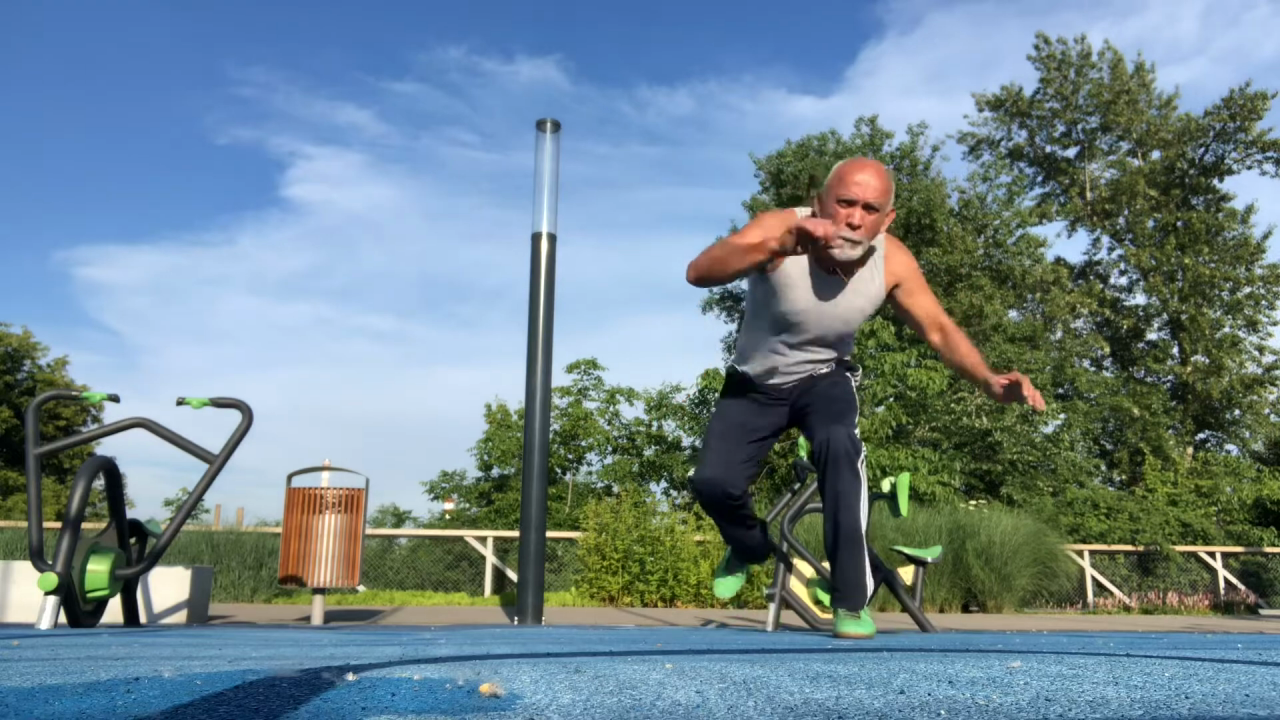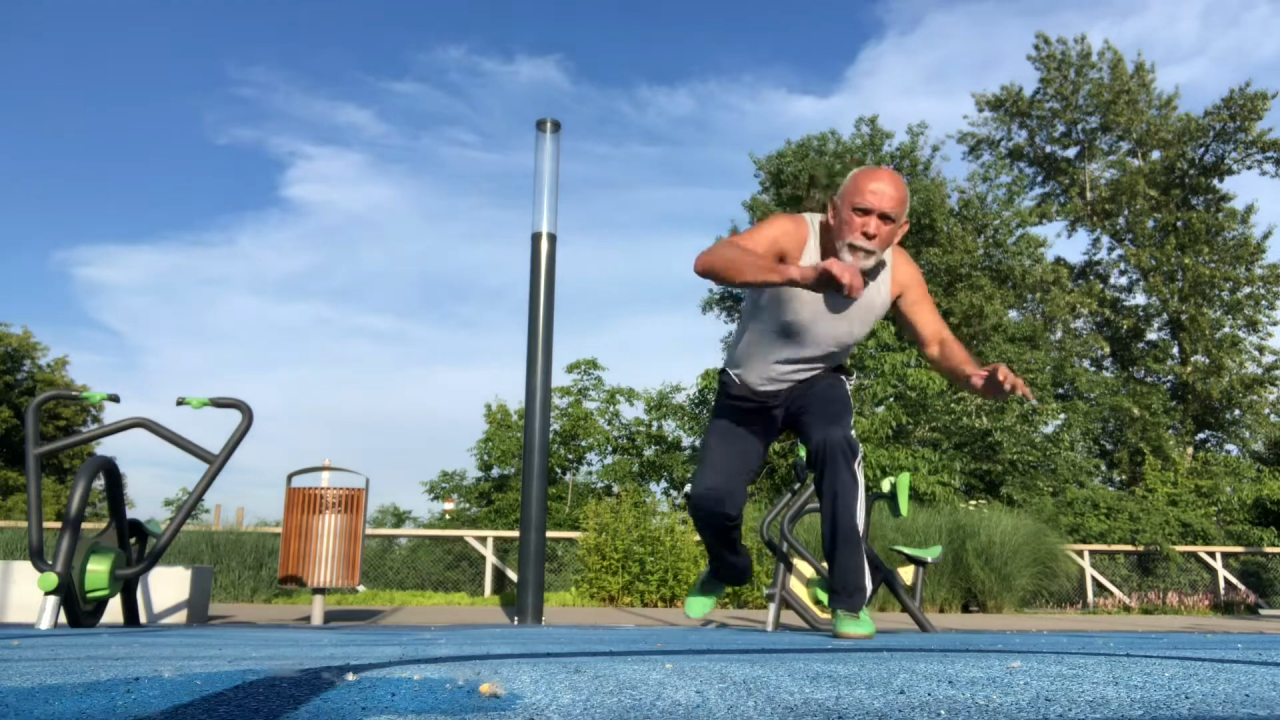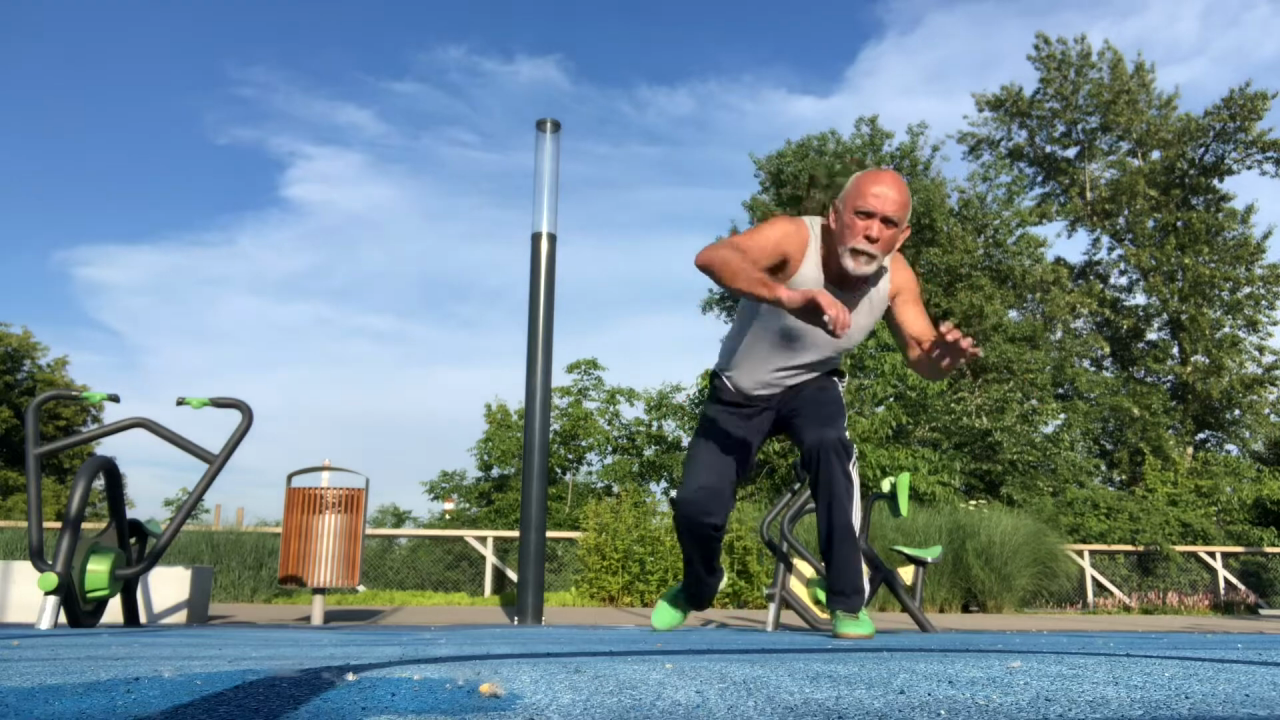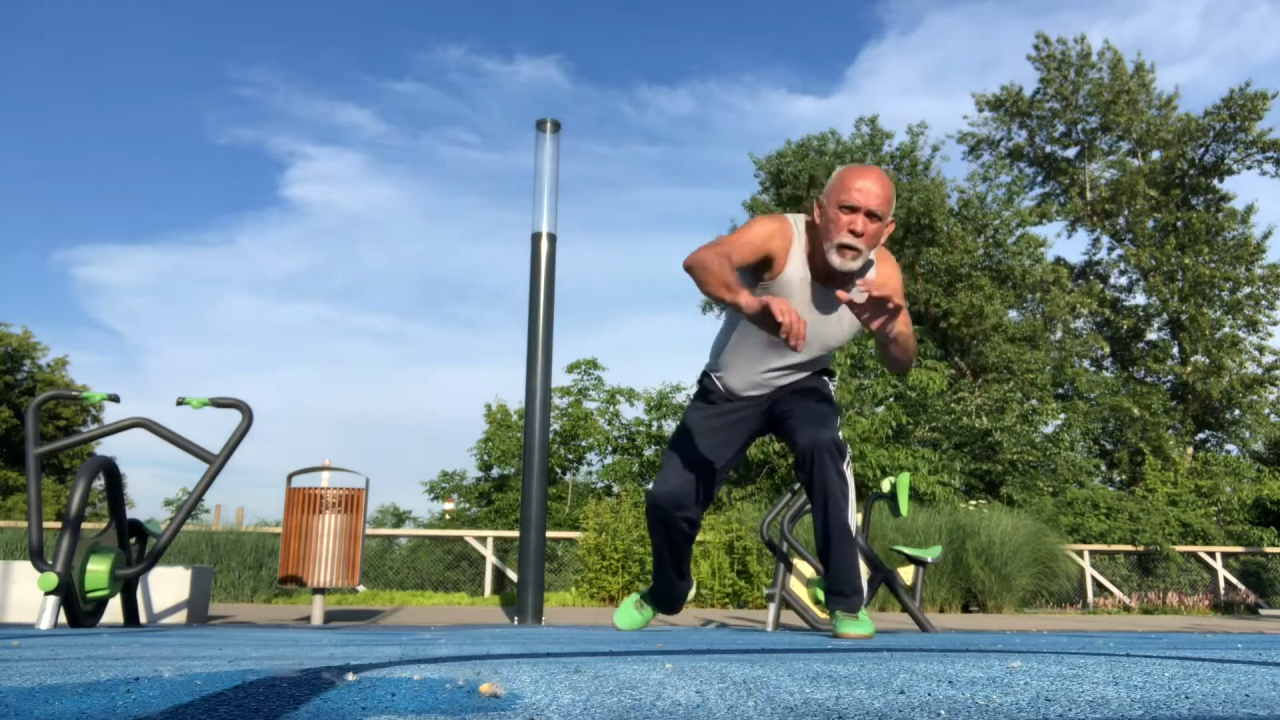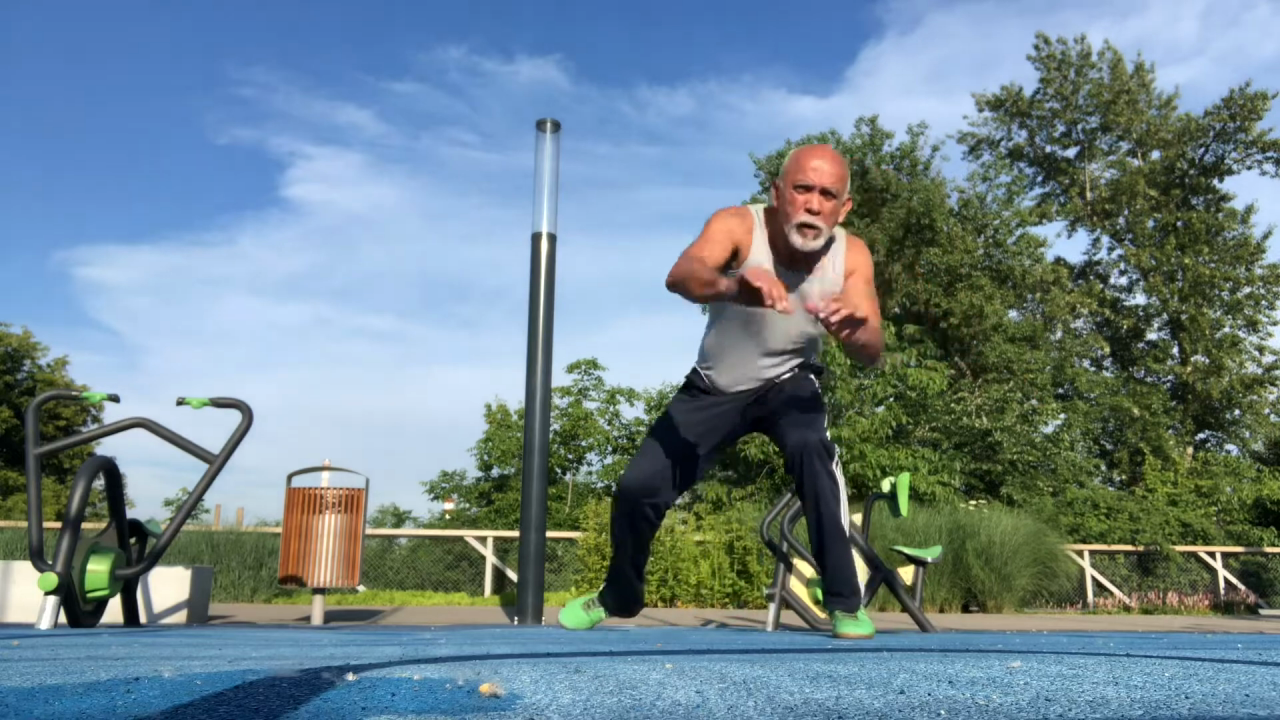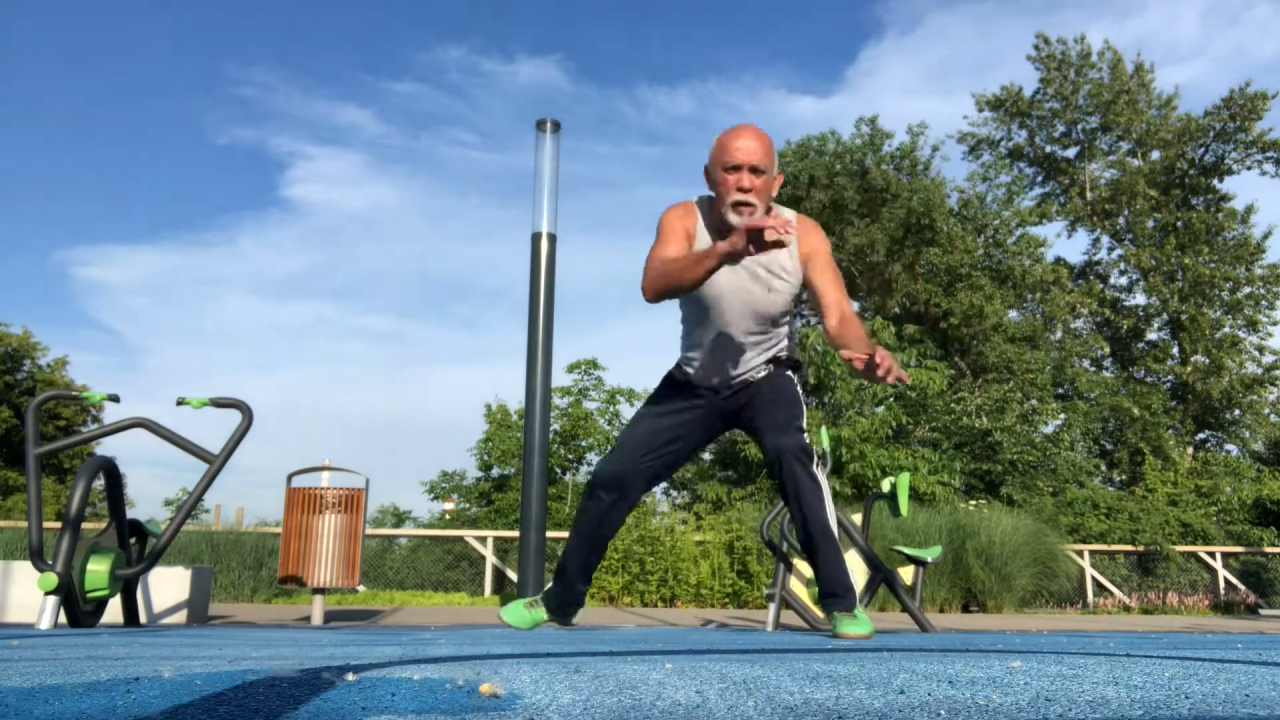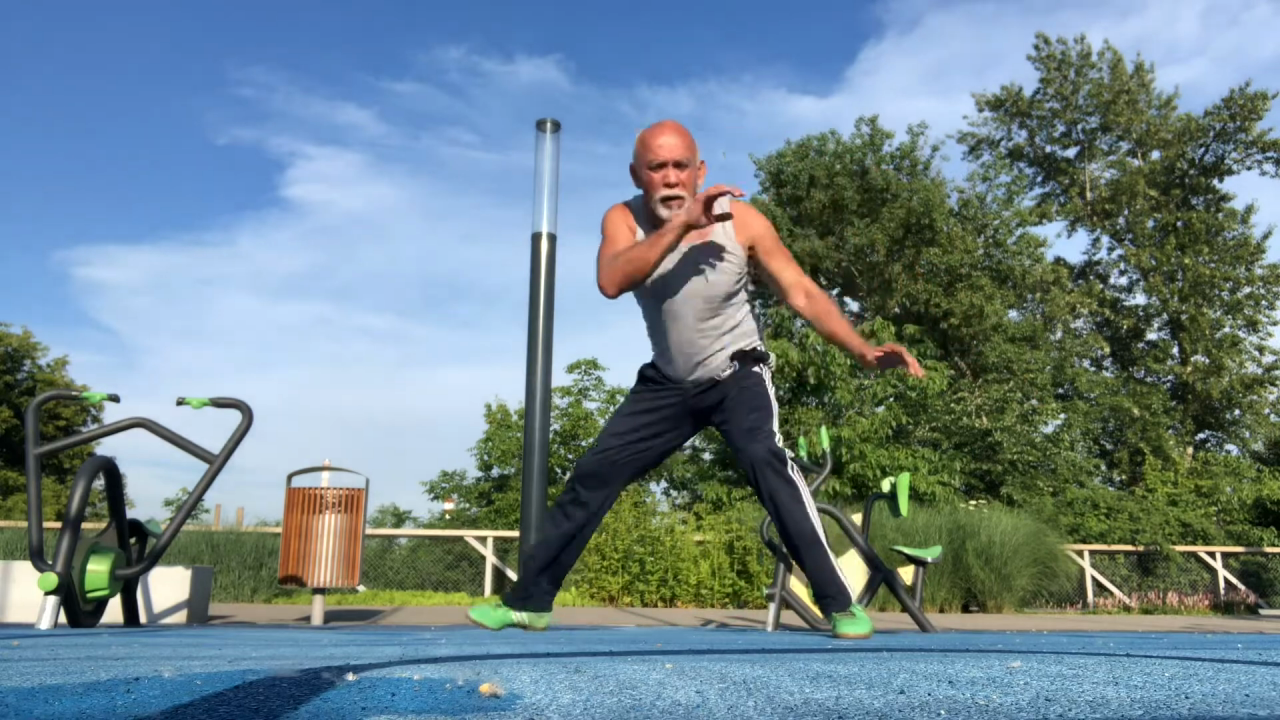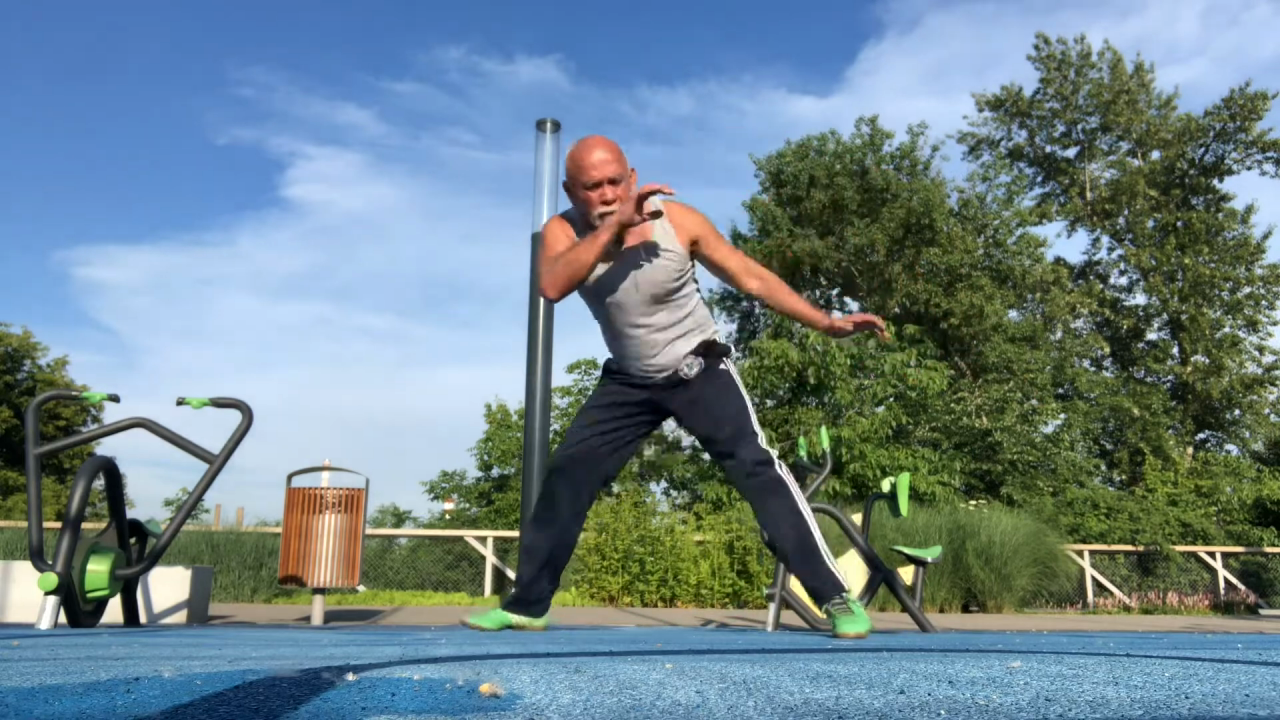
dt=0.1s
person 1, frame 1
left shoulder: (893, 260)
right shoulder: (784, 227)
left elbow: (940, 330)
right elbow: (699, 272)
left wrist: (992, 381)
right wrist: (779, 247)
left hip: (823, 380)
right hip: (753, 387)
left knee: (838, 449)
right knee: (714, 483)
left ankle: (851, 603)
right ankle: (750, 543)
person 1, frame 2
left shoulder: (898, 270)
right shoulder: (791, 233)
left elbow: (938, 343)
right elbow: (708, 262)
left wrist: (978, 378)
right wrist: (804, 275)
left hip: (816, 385)
right hip: (744, 394)
left knee: (835, 449)
right knee: (710, 497)
left ankle: (849, 603)
right ankle: (728, 568)
person 1, frame 3
left shoulder: (899, 270)
right shoulder: (792, 236)
left elbow: (922, 356)
right elbow: (711, 258)
left wrist: (945, 352)
right wrist: (795, 296)
left hip: (812, 387)
right hip: (736, 391)
left knee: (829, 454)
right knee: (697, 506)
left ankle: (847, 604)
right ankle: (696, 590)
person 1, frame 4
left shoulder: (882, 271)
right shoulder: (776, 235)
left elbow: (898, 360)
right elbow: (701, 260)
left wrist: (889, 324)
right wrist: (750, 303)
left hip: (803, 388)
right hip: (727, 392)
left knee: (825, 452)
right knee: (669, 500)
left ankle: (848, 604)
right ankle: (665, 596)
person 1, frame 5
left shoulder: (851, 255)
right shoulder: (738, 225)
left elbow: (867, 345)
right elbow: (681, 276)
left wrist: (858, 328)
right wrist: (740, 287)
left hip: (787, 383)
right hip: (712, 389)
left knee: (813, 453)
right knee: (639, 489)
left ankle: (844, 605)
right ankle: (619, 598)
person 1, frame 6
left shoulder: (806, 236)
right shoulder: (685, 218)
left elbow: (841, 323)
right elbow: (653, 286)
left wrist: (869, 356)
right wrist: (731, 247)
left hip: (766, 380)
right hip: (693, 385)
left knee: (791, 453)
right knee: (611, 480)
left ankle: (841, 603)
right ankle: (560, 600)
person 1, frame 7
left shoulder: (743, 219)
right shoulder: (625, 220)
left elbow: (803, 294)
right elbow: (612, 282)
left wrist: (867, 352)
right wrist: (684, 224)
left hip: (737, 373)
right hip: (668, 382)
left knee: (766, 462)
right knee: (594, 474)
left ankle: (838, 603)
right ankle: (529, 599)
person 1, frame 8
left shoulder: (679, 219)
right shoulder: (564, 230)
left elbow: (751, 275)
right elbow: (552, 286)
left wrist: (830, 323)
right wrist: (613, 226)
left hip: (697, 366)
right hip: (629, 380)
left knee: (750, 461)
right knee: (567, 472)
left ankle: (832, 594)
right ankle: (527, 603)
